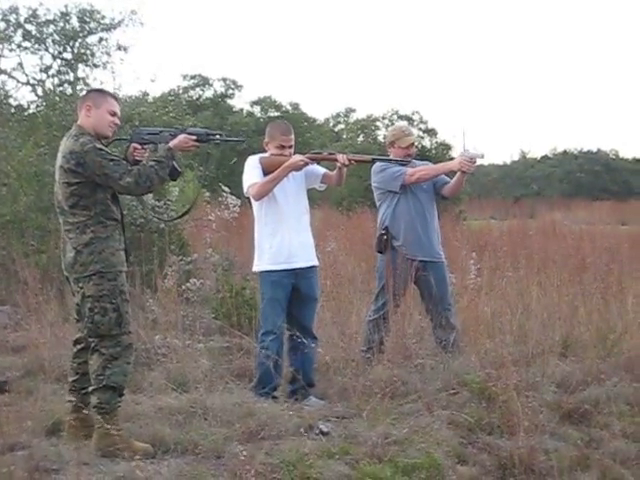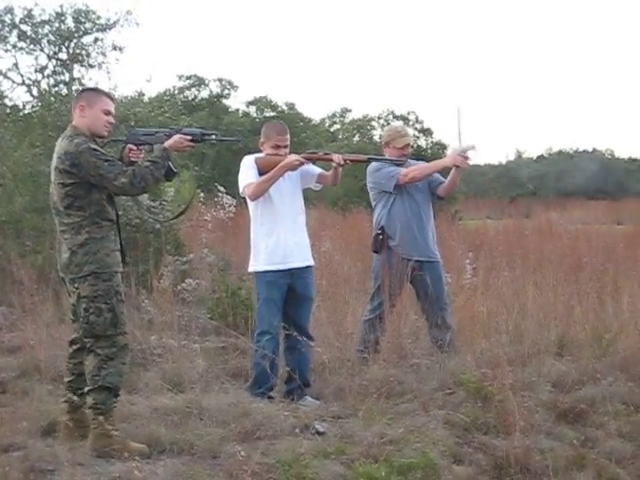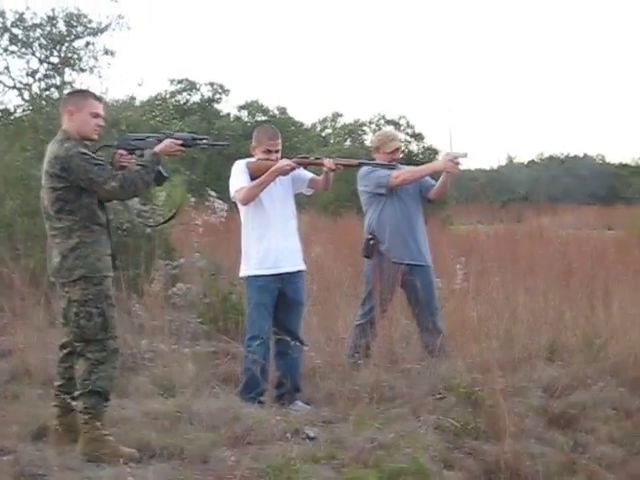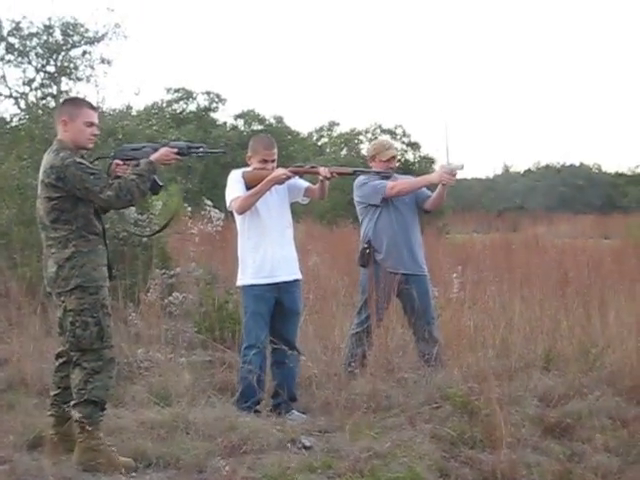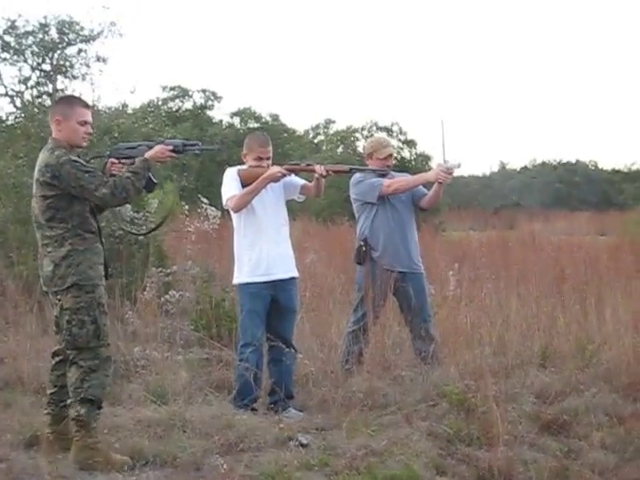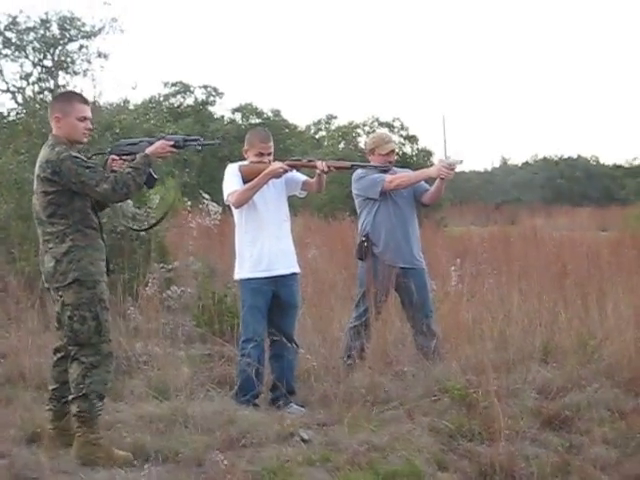
dt=0.1s
person 1, frame 1
left shoulder: (75, 146)
right shoulder: (84, 148)
left elbow: (114, 183)
right elbow: (136, 184)
left wrist: (130, 161)
right wrist: (170, 149)
left hip: (85, 258)
right hip: (99, 259)
left knee: (90, 337)
right knee: (114, 341)
left ankle: (80, 417)
right ankle: (107, 432)
person 1, frame 2
left shoulder: (71, 146)
right shoulder: (80, 149)
left elbow: (109, 186)
right elbow: (131, 184)
left wrist: (127, 162)
right wrist: (165, 150)
left hip: (81, 258)
right hip: (95, 260)
left knee: (86, 338)
right knee: (110, 342)
left ankle: (75, 417)
right ankle: (102, 431)
person 1, frame 3
left shoulder: (62, 151)
right shoulder: (70, 154)
left elbow: (100, 191)
right elbow: (121, 188)
left wrist: (117, 167)
right wrist: (156, 155)
left hip: (72, 263)
right hip: (85, 264)
left knee: (76, 342)
right knee: (100, 346)
left ankle: (66, 422)
right ankle: (93, 436)
person 1, frame 4
left shoulder: (58, 160)
right shoulder: (66, 163)
left elbow: (95, 205)
right elbow: (118, 197)
left wrist: (113, 177)
right wrist: (151, 164)
left hip: (69, 272)
right hip: (81, 273)
left knee: (72, 352)
right knee: (96, 356)
left ankle: (61, 432)
right ankle: (89, 445)
person 1, frame 5
left shoulder: (54, 160)
right shoulder: (61, 161)
left elbow: (91, 204)
right elbow: (113, 195)
left wrist: (108, 175)
right wrist: (146, 161)
left hip: (65, 271)
right hip: (77, 271)
left knee: (68, 351)
right knee: (92, 354)
left ankle: (57, 431)
right ankle: (85, 443)
person 1, frame 6
left shoulder: (55, 156)
right shoulder: (62, 158)
left elbow: (92, 200)
right elbow: (114, 191)
left wrist: (109, 172)
right wrist: (147, 157)
left hip: (66, 267)
right hip: (79, 268)
left knee: (71, 347)
right knee: (94, 350)
left ankle: (59, 426)
right ankle: (87, 439)
person 2, frame 1
left shoulder: (301, 165)
right shoulder: (255, 163)
left elbow: (334, 182)
right elbow: (256, 192)
left wrist: (341, 167)
right wrist: (287, 167)
left hip: (305, 261)
right hip: (274, 263)
left knee: (304, 331)
right knee: (272, 331)
left ankle: (301, 389)
right ankle: (264, 393)
person 2, frame 2
left shoulder: (297, 165)
right shoulder: (251, 163)
left elbow: (330, 182)
right elbow: (252, 193)
left wrist: (336, 167)
right wrist: (282, 168)
left hip: (301, 261)
right hip: (269, 264)
left knee: (300, 331)
right knee: (268, 331)
left ankle: (297, 389)
right ankle: (260, 393)
person 2, frame 3
left shoulder: (288, 170)
right shoulder: (242, 168)
left elbow: (321, 186)
right elbow: (243, 197)
left wrist: (327, 172)
right wrist: (273, 172)
left hip: (292, 266)
right hip: (260, 268)
left knee: (290, 335)
right knee: (258, 336)
left ankle: (287, 394)
right ankle: (250, 398)
person 2, frame 4
left shoulder: (285, 178)
right shoulder: (238, 177)
left elbow: (317, 195)
right elbow: (239, 206)
left wrist: (323, 180)
right wrist: (269, 181)
left hip: (288, 275)
right hip: (256, 277)
left knee: (287, 344)
right knee: (255, 345)
left ankle: (284, 403)
right ankle: (247, 407)
person 2, frame 5
left shoulder: (280, 176)
right shoulder: (234, 175)
left elbow: (313, 192)
right elbow: (235, 204)
left wrist: (319, 178)
right wrist: (265, 178)
left hip: (285, 273)
right hip: (252, 275)
left knee: (283, 342)
right knee: (251, 343)
left ankle: (280, 401)
right ankle: (244, 405)
person 2, frame 6
left shoulder: (282, 172)
right shoulder: (235, 171)
left elbow: (314, 189)
right elbow: (236, 201)
left wrist: (320, 174)
right wrist: (266, 175)
left hip: (286, 269)
right hip: (254, 271)
left knee: (285, 338)
right knee: (253, 339)
left ankle: (282, 397)
right ankle: (245, 401)
person 3, frame 1
left shoulder: (427, 167)
right shoulder: (381, 170)
left elbow: (448, 191)
right elbow: (413, 177)
left wrist: (462, 172)
right wrist: (451, 165)
left hip: (431, 251)
right hip: (396, 251)
left knee: (442, 307)
right knee: (383, 307)
left ankle: (453, 355)
right ankle: (369, 357)
person 3, frame 2
left shoulder: (422, 167)
right shoulder: (377, 170)
left elbow: (444, 191)
right elbow: (407, 177)
left wrist: (456, 170)
right wrist: (445, 162)
left hip: (426, 251)
right hip: (392, 251)
left knee: (438, 307)
right knee: (379, 307)
left ankle: (448, 355)
right ankle: (364, 356)
person 3, frame 3
left shoulder: (413, 172)
right shoulder: (368, 174)
left elbow: (434, 194)
right elbow: (398, 179)
left wrist: (447, 174)
right wrist: (436, 165)
left hip: (417, 256)
right hip: (383, 256)
left knee: (429, 311)
right knee: (370, 312)
right ankle: (355, 361)
person 3, frame 4
left shoulder: (409, 181)
right shoulder: (363, 184)
left elbow: (431, 204)
right elbow: (394, 190)
left wrist: (443, 185)
right wrist: (432, 177)
left hip: (413, 265)
right hip: (379, 265)
left knee: (425, 321)
right knee: (366, 321)
left ankle: (435, 369)
right ankle: (352, 370)
person 3, frame 5
left shoulder: (405, 179)
right shoulder: (360, 181)
left elbow: (427, 202)
right elbow: (390, 188)
left wrist: (439, 183)
right wrist: (428, 176)
left hip: (409, 263)
right hip: (375, 262)
left knee: (421, 318)
right knee: (362, 319)
left ankle: (431, 367)
right ankle: (348, 368)
person 3, frame 6
left shoulder: (407, 175)
right shoulder: (361, 177)
left elbow: (429, 198)
right elbow: (393, 183)
left wrist: (441, 179)
right wrist: (431, 172)
left hip: (411, 258)
right hip: (377, 258)
left knee: (423, 314)
right knee: (364, 314)
left ankle: (433, 362)
right ankle: (350, 363)
